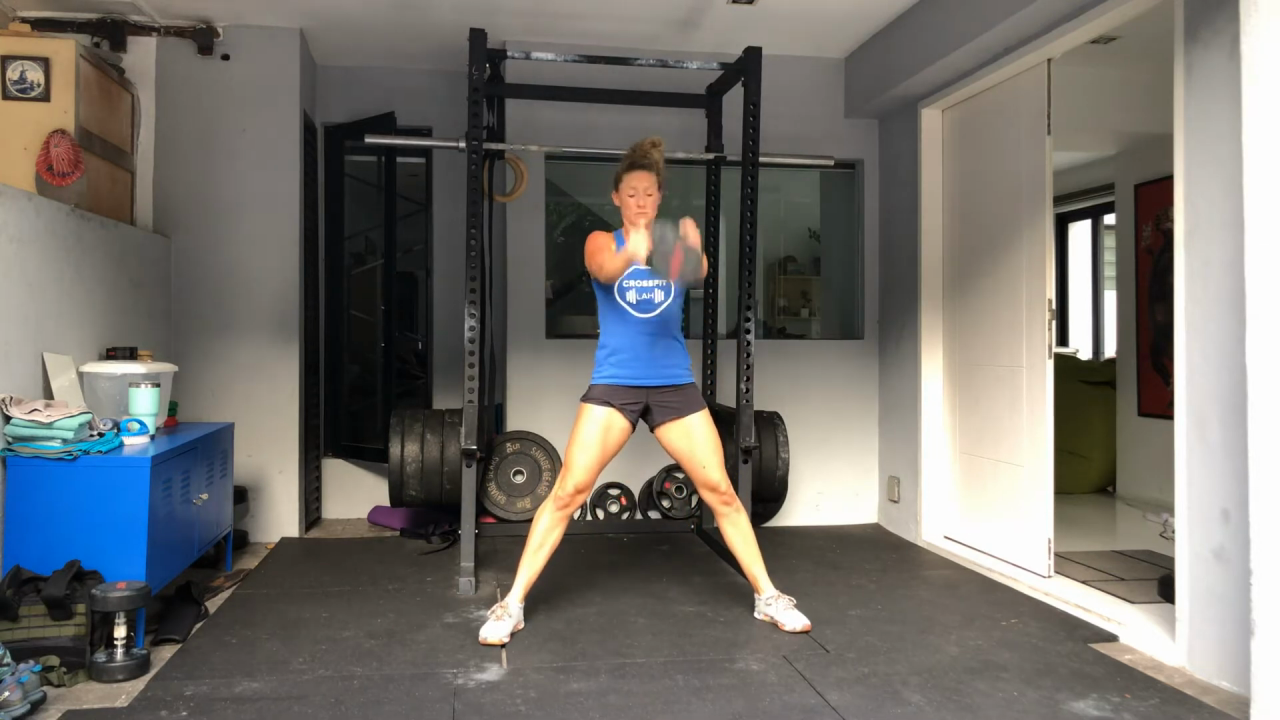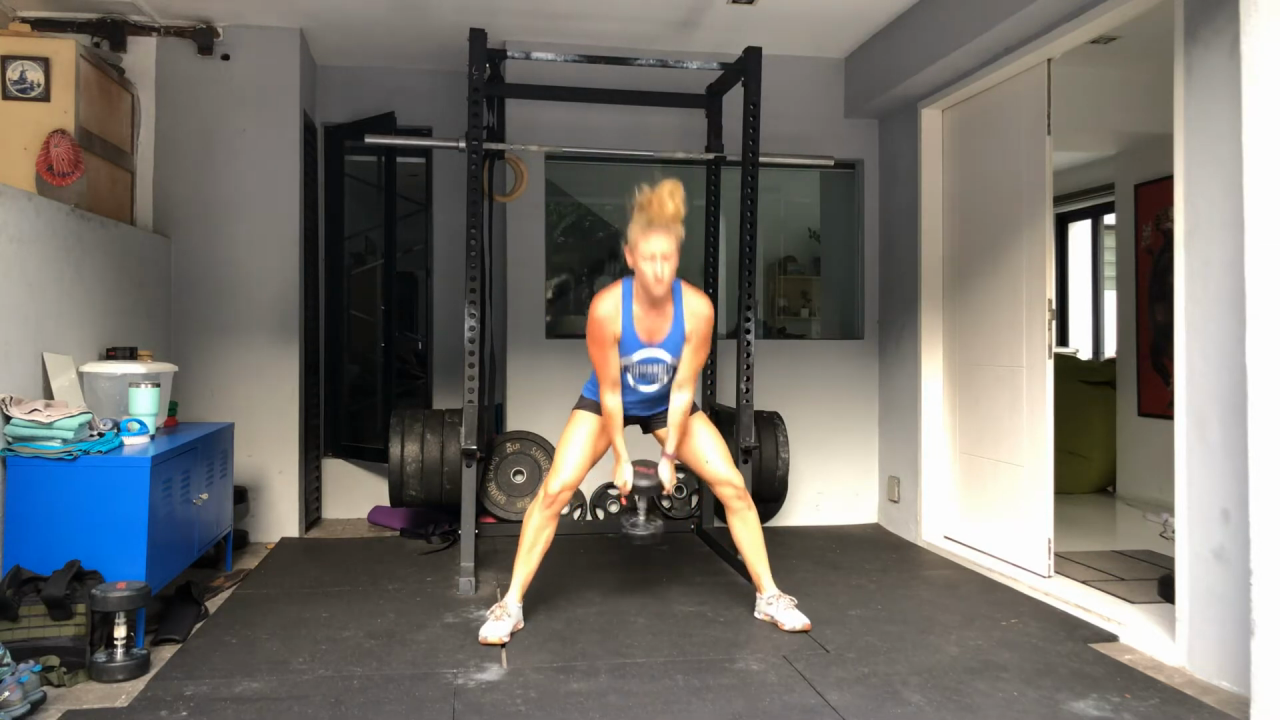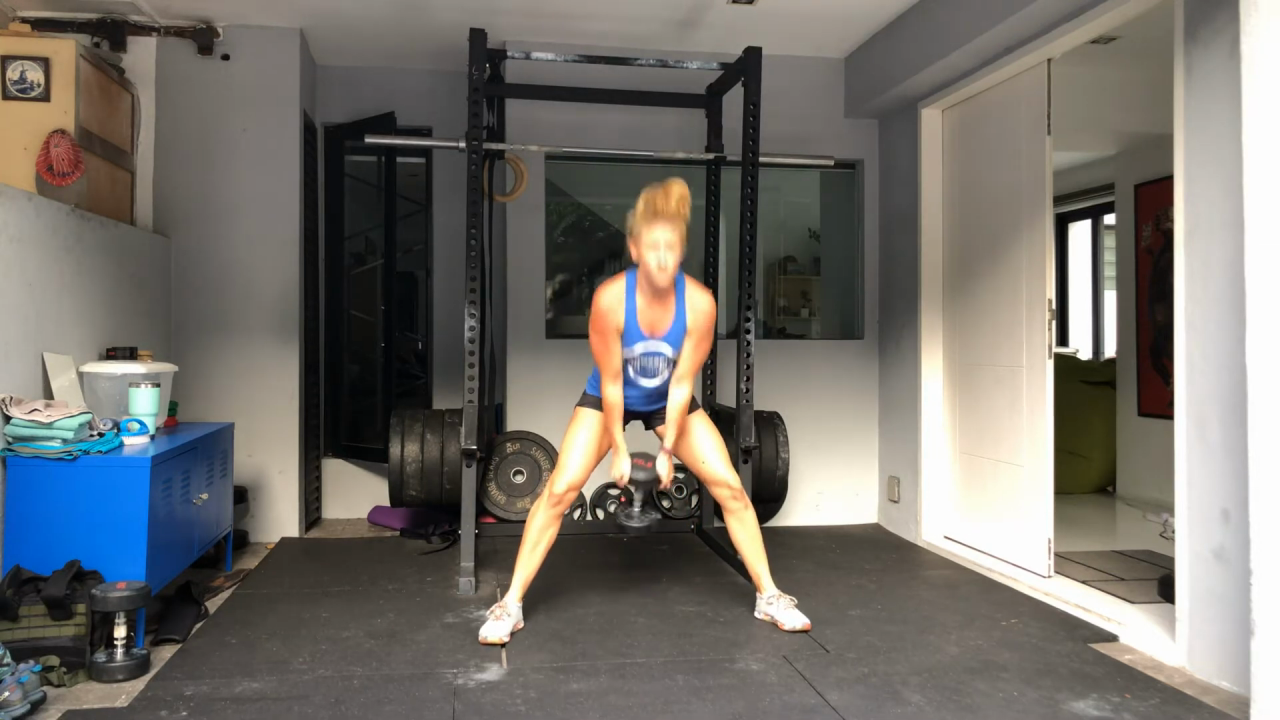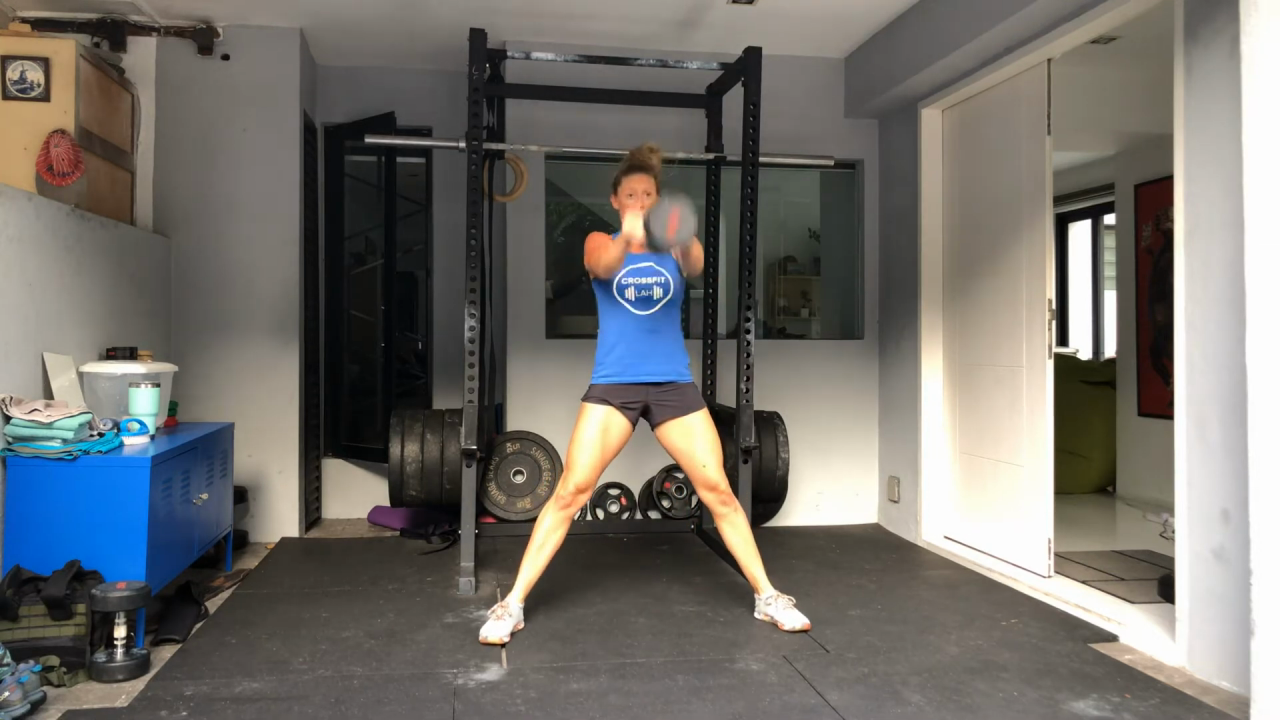
dt=0.4s
person 1, frame 1
right shoulder: (601, 243)
left elbow: (699, 267)
right elbow: (606, 268)
left wrist: (689, 245)
right wrist: (631, 249)
left hip: (674, 384)
right hip: (614, 383)
left knee: (720, 493)
right knee: (567, 493)
left ankle: (768, 596)
right ankle: (512, 603)
person 1, frame 2
left shoulder: (697, 308)
right shoulder: (607, 307)
left elbow: (684, 386)
right elbow: (610, 389)
left wrist: (670, 453)
right wrist: (621, 456)
left hip: (667, 405)
right hip: (605, 403)
left knee: (732, 485)
right knee: (555, 489)
left ankle: (769, 595)
right ankle: (511, 604)
person 1, frame 3
left shoulder: (699, 302)
right shoulder: (610, 299)
left elbow: (683, 383)
right elbow: (610, 383)
left wrist: (668, 449)
right wrist: (617, 447)
left hip: (669, 403)
right hip: (607, 400)
left knee: (730, 488)
right knee: (559, 491)
left ankle: (769, 596)
right ankle: (511, 604)
person 1, frame 4
left shoulder: (672, 248)
right shoulder: (600, 241)
left elbow: (696, 264)
right elbow: (602, 266)
left wrist: (685, 241)
right wrist: (627, 236)
left hip: (674, 385)
right hip: (614, 385)
left knee: (718, 491)
right knee: (570, 492)
left ankle: (767, 596)
right ankle: (512, 603)
